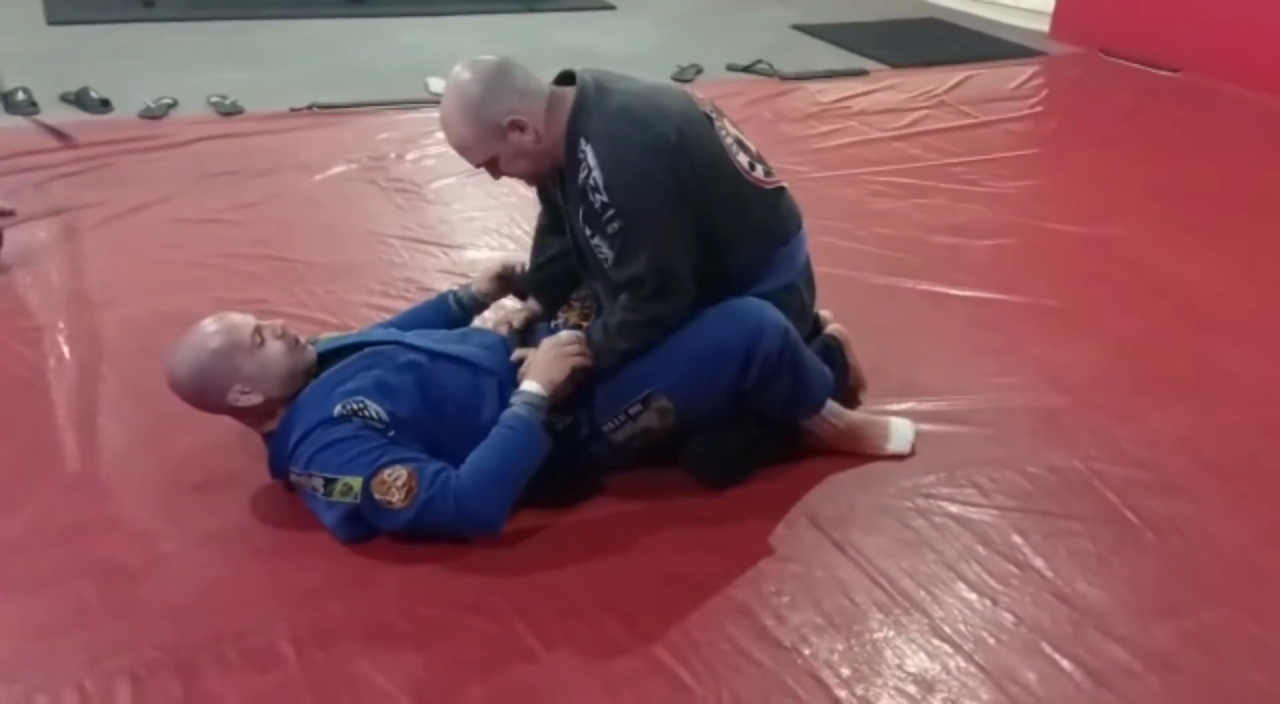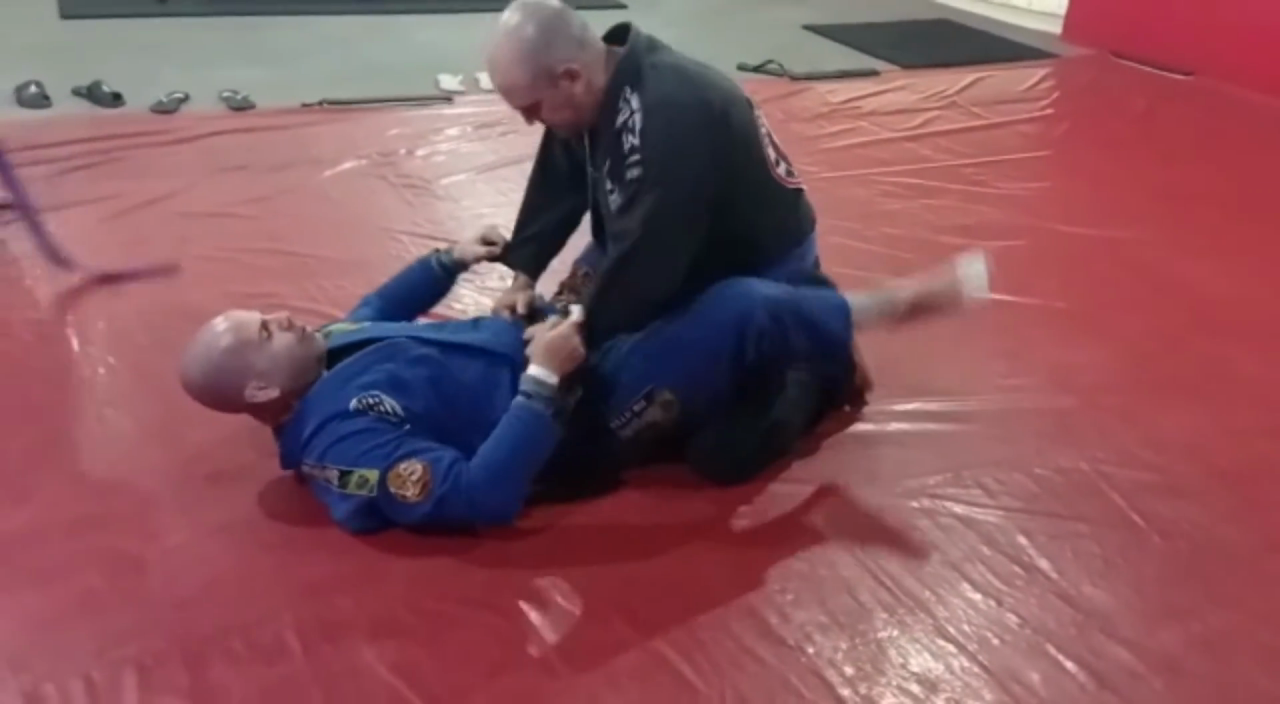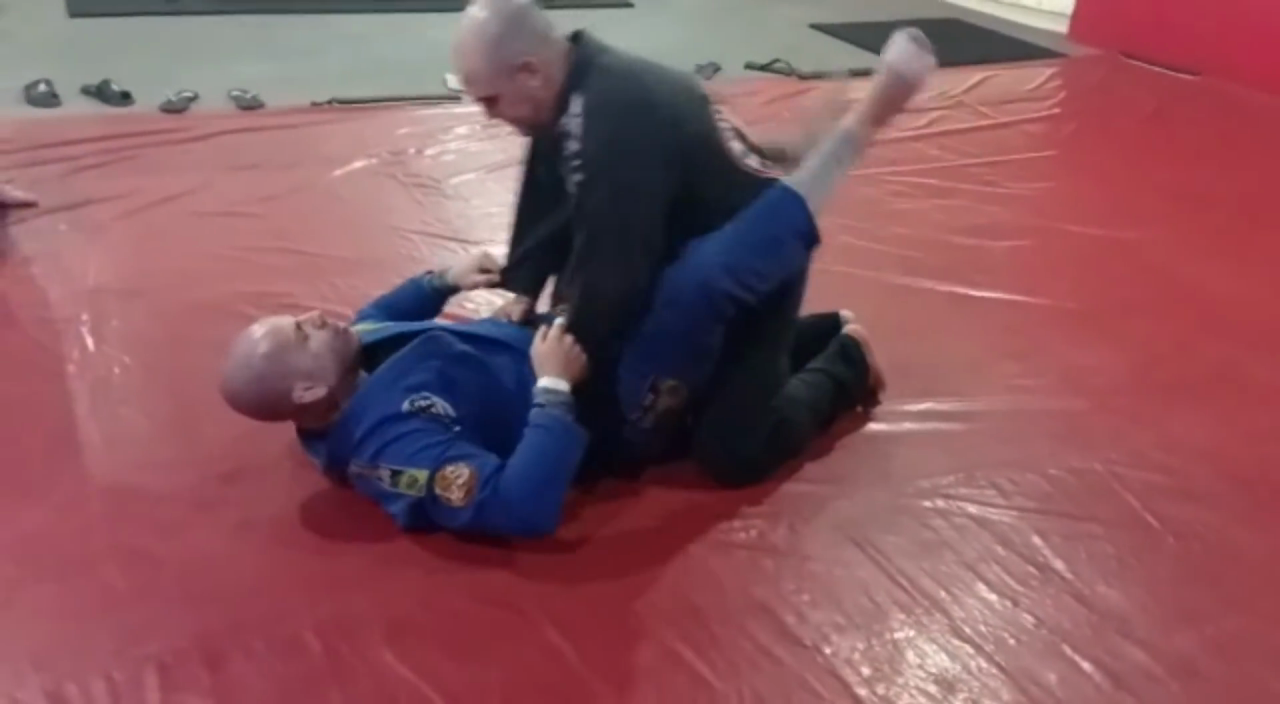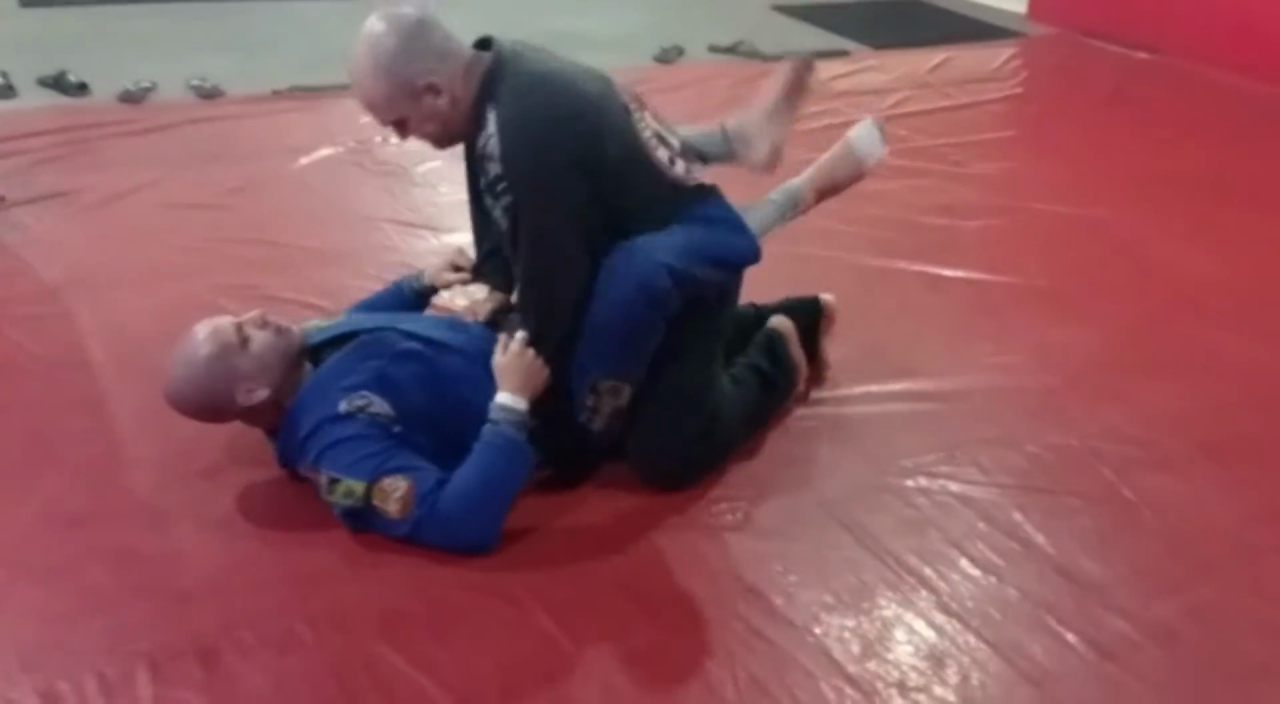
dt=0.4s
person 1, frame 1
left shoulder: (315, 368)
right shoulder: (329, 448)
left elbow: (393, 336)
right elbow: (471, 505)
left wrist: (472, 296)
right wrist: (535, 392)
left hip: (537, 353)
right hip: (569, 422)
right knee: (747, 329)
left ankle: (793, 366)
right ankle: (833, 423)
person 1, frame 2
left shoulder: (326, 358)
right shoulder: (343, 439)
left elbow: (374, 310)
right elbow: (482, 494)
left wrist: (448, 260)
right wrist: (543, 380)
left hip: (538, 345)
right hip: (586, 409)
right knee: (738, 311)
left ankle: (817, 357)
right ankle: (893, 302)
person 1, frame 3
left shoulder: (354, 363)
right shoulder: (398, 441)
left elbow: (365, 324)
right elbow: (524, 509)
left wrist: (444, 279)
right wrist: (554, 388)
left hip: (560, 348)
right knee: (704, 275)
left ankle: (821, 351)
right ankle: (860, 122)
person 1, frame 4
left shoulder: (307, 354)
right shoulder: (336, 436)
left elbow: (366, 324)
right elbow: (460, 523)
left wrist: (421, 283)
right wrist: (514, 404)
left hip: (526, 345)
right knee: (641, 268)
left ankle: (766, 327)
right ankle: (807, 187)
person 2, frame 1
left shoulder: (625, 153)
right shoulder: (571, 108)
left elbow: (653, 297)
right elbow: (563, 224)
right wrist: (539, 300)
left hip: (758, 277)
right hip: (698, 263)
left knee: (715, 453)
left ankle: (823, 362)
right ankle: (796, 341)
person 2, frame 2
left shoulder: (668, 118)
left elbow: (644, 261)
right elbow: (557, 186)
right wrist: (524, 275)
left hip: (758, 274)
right hip: (688, 262)
person 2, frame 3
left shoulder: (615, 118)
right shoulder: (577, 84)
left elbow: (610, 265)
right elbow: (547, 204)
right wrist: (524, 292)
right hip: (685, 254)
left knee: (733, 454)
left ankle: (840, 367)
person 2, frame 4
left shoulder: (529, 132)
right shoulder: (500, 72)
left elbow: (553, 276)
right elbow: (501, 215)
right wrist: (495, 289)
left hip: (687, 253)
right hip: (637, 240)
left ankle: (772, 355)
